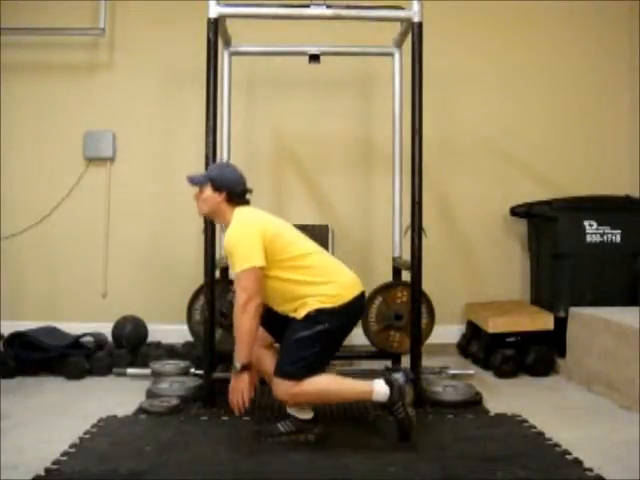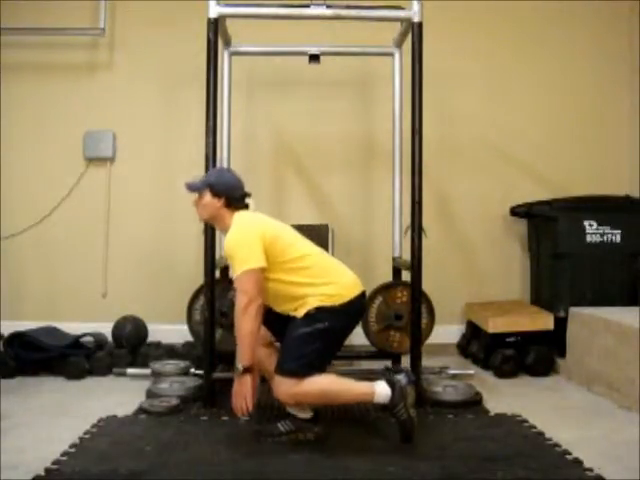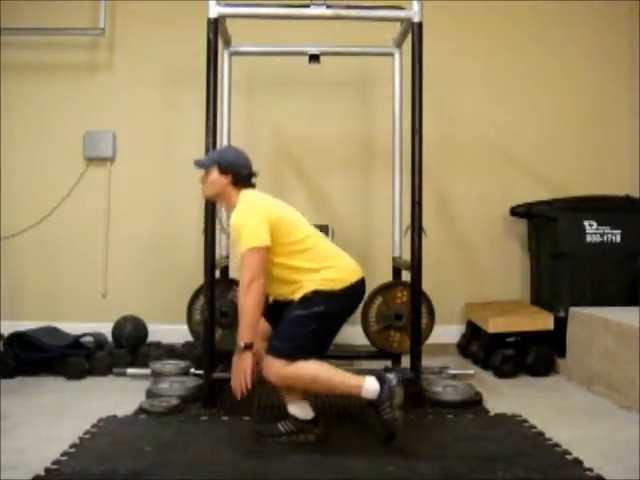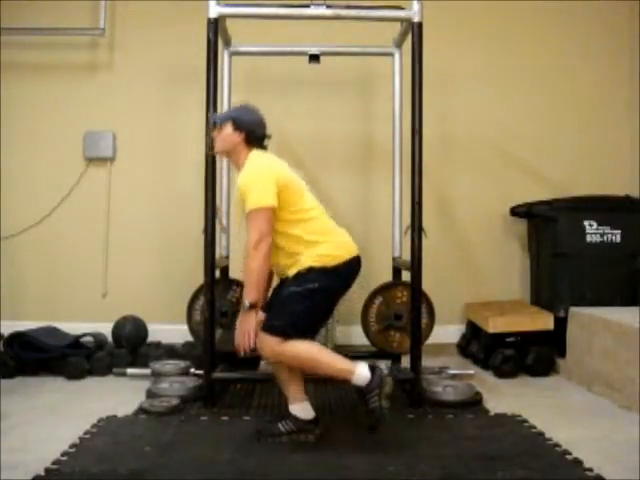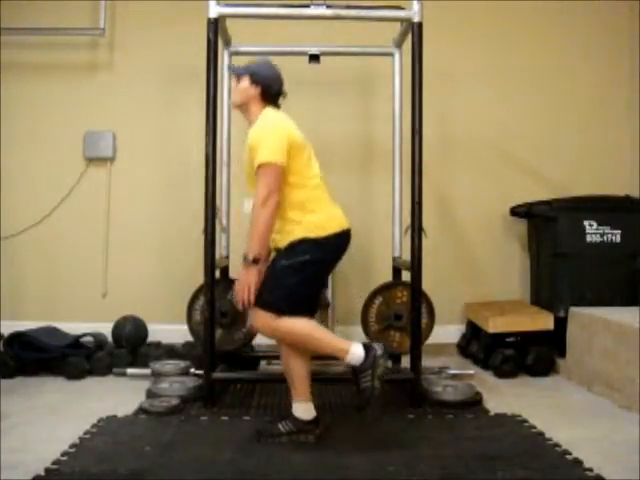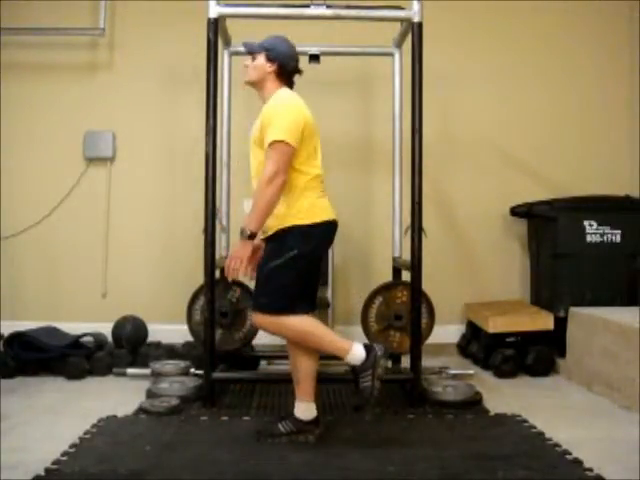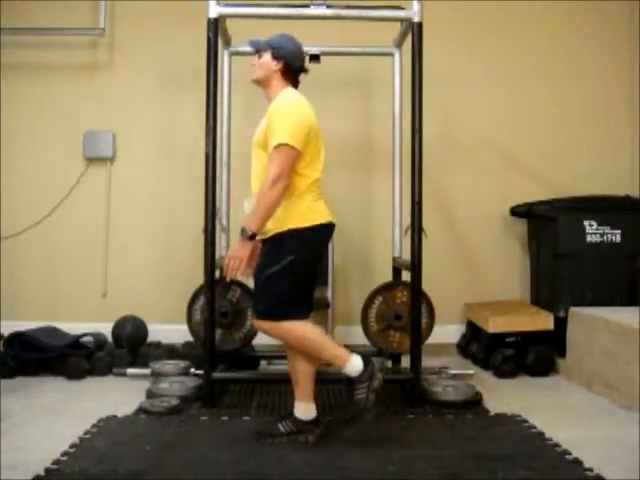
dt=0.2s
person 1, frame 1
left shoulder: (241, 231)
right shoulder: (248, 221)
left elbow: (247, 304)
right elbow: (256, 299)
left wrist: (240, 369)
right wrist: (247, 362)
left hip: (333, 300)
right hip: (321, 295)
left knee: (287, 387)
right knee: (253, 339)
left ankle: (386, 389)
right ankle: (302, 417)
person 1, frame 2
left shoulder: (240, 235)
right shoulder: (247, 226)
left elbow: (248, 306)
right elbow: (255, 302)
left wrist: (243, 372)
right wrist: (248, 365)
left hip: (334, 300)
right hip: (321, 295)
left knee: (288, 389)
right knee: (254, 340)
left ankle: (388, 390)
right ankle: (302, 417)
person 1, frame 3
left shoulder: (246, 213)
right shoulder: (252, 206)
left elbow: (253, 283)
right elbow: (257, 282)
left wrist: (243, 350)
right wrist: (248, 344)
left hip: (333, 285)
right hip: (322, 282)
left knee: (278, 368)
right knee: (257, 335)
left ankle: (375, 388)
right ankle: (302, 417)
person 1, frame 4
left shoulder: (256, 171)
right shoulder: (259, 168)
left elbow: (260, 244)
right elbow: (266, 247)
left wrist: (249, 308)
right wrist: (258, 301)
left hip: (327, 262)
right hip: (319, 260)
left knee: (272, 343)
right knee: (267, 331)
left ankle: (364, 376)
right ankle: (302, 417)
person 1, frame 5
left shoulder: (267, 127)
right shoulder: (269, 127)
left elbow: (267, 200)
right elbow: (273, 202)
left wrist: (251, 261)
right wrist: (263, 261)
left hip: (316, 235)
right hip: (312, 234)
left knee: (265, 317)
right knee: (284, 321)
left ankle: (360, 356)
right ankle: (304, 417)
person 1, frame 6
left shoulder: (282, 106)
right shoulder: (279, 107)
left elbow: (274, 177)
left wrist: (246, 235)
right wrist: (261, 238)
left hip: (301, 225)
right hip: (301, 225)
left knee: (267, 315)
right knee: (290, 319)
left ankle: (360, 354)
right ankle: (305, 416)
person 1, frame 7
left shoulder: (288, 106)
right shoulder: (283, 107)
left elbow: (277, 179)
left wrist: (246, 235)
right wrist: (259, 238)
left hip: (297, 229)
right hip: (294, 229)
left knee: (271, 319)
right knee: (289, 322)
left ankle: (358, 367)
right ankle: (305, 417)
